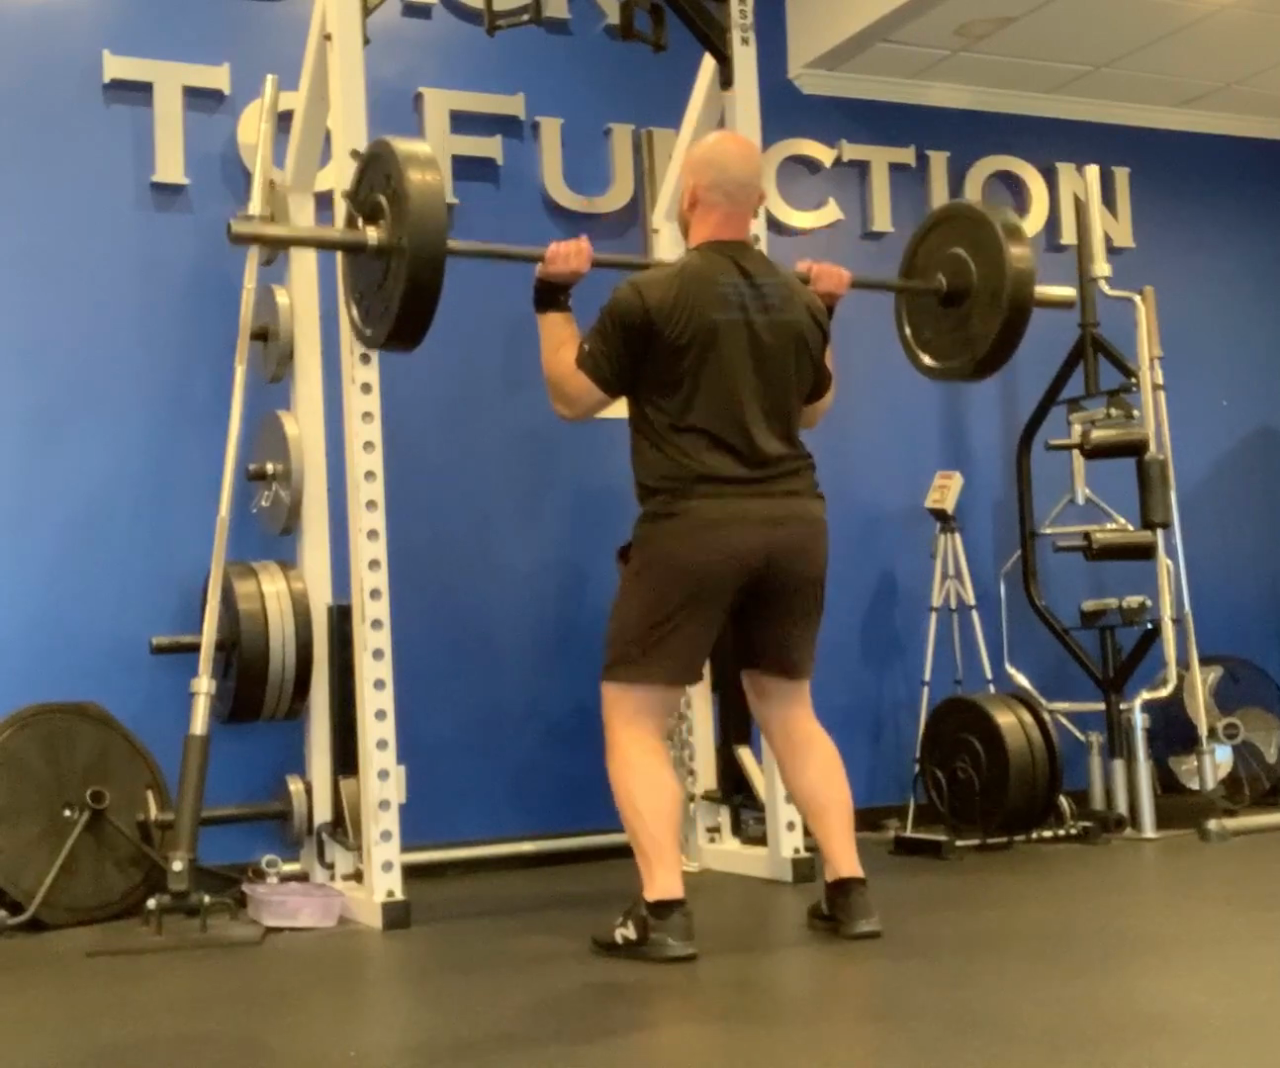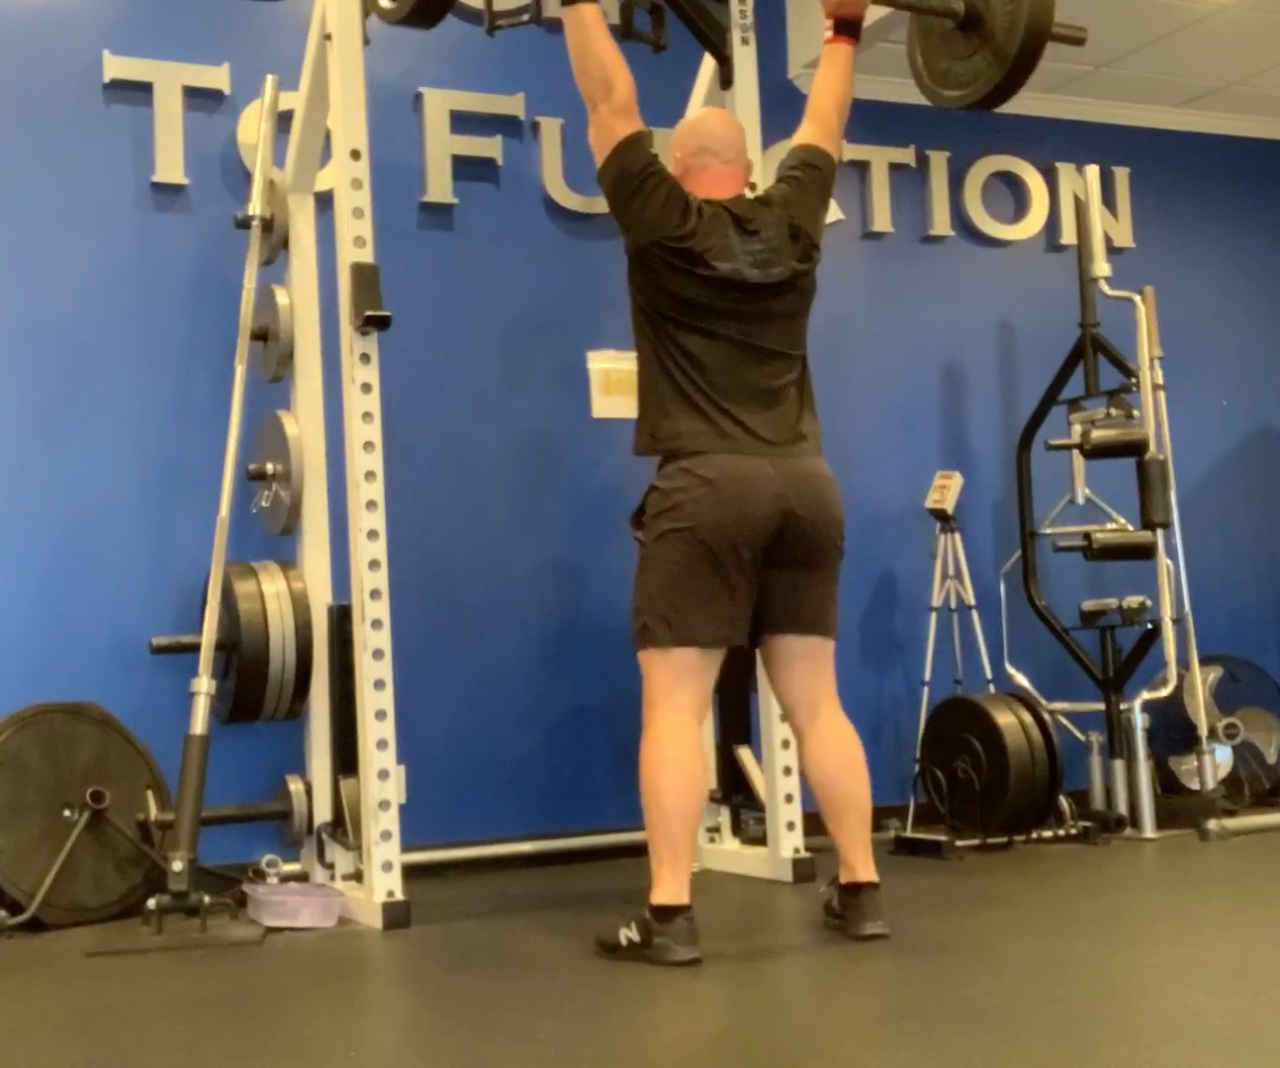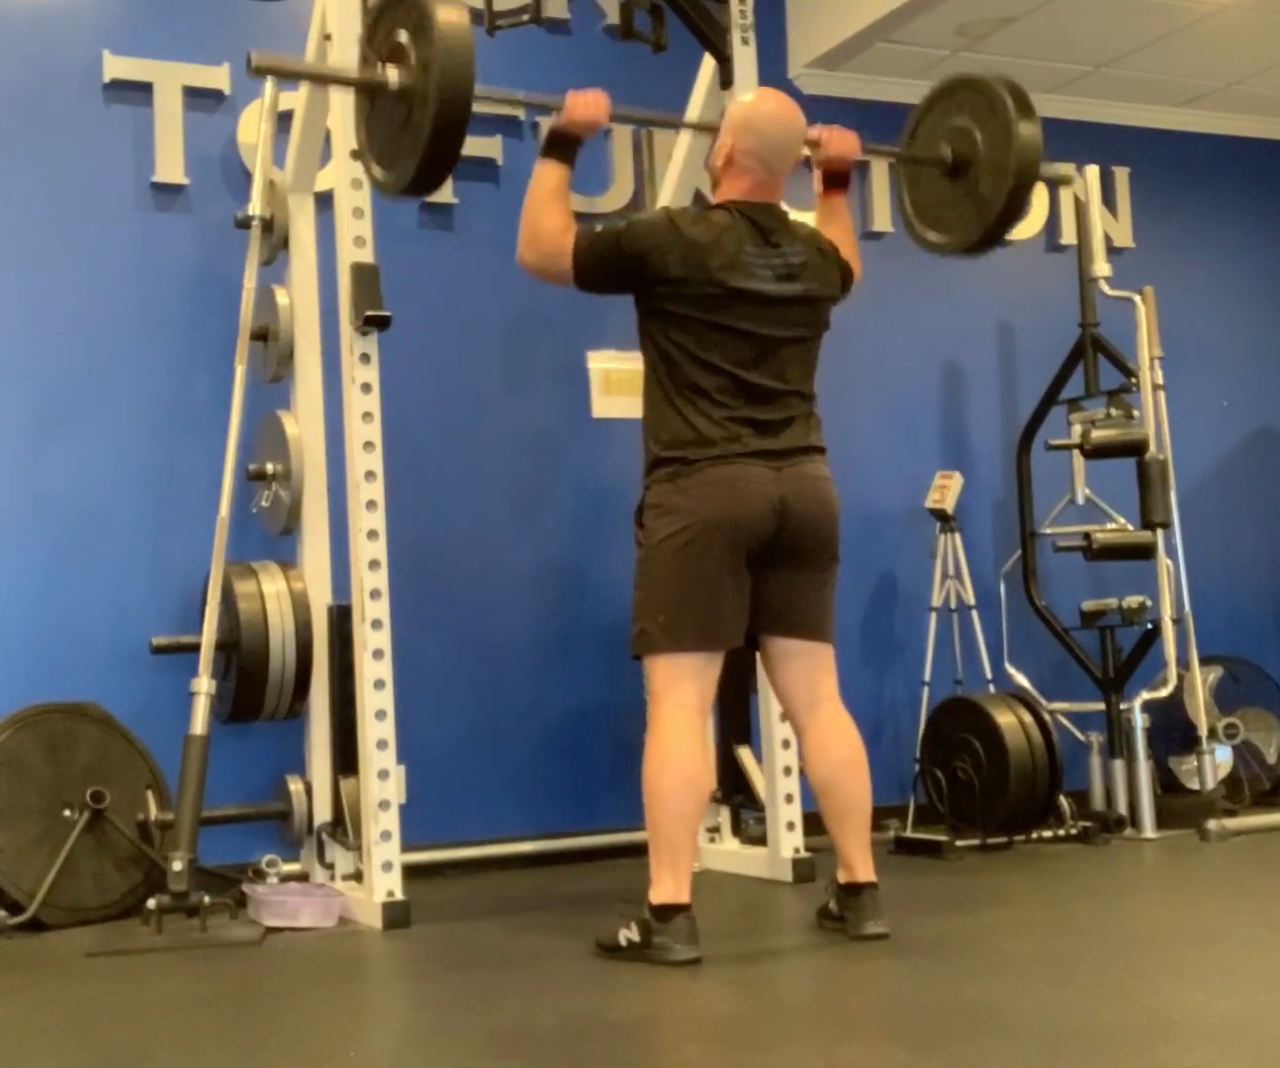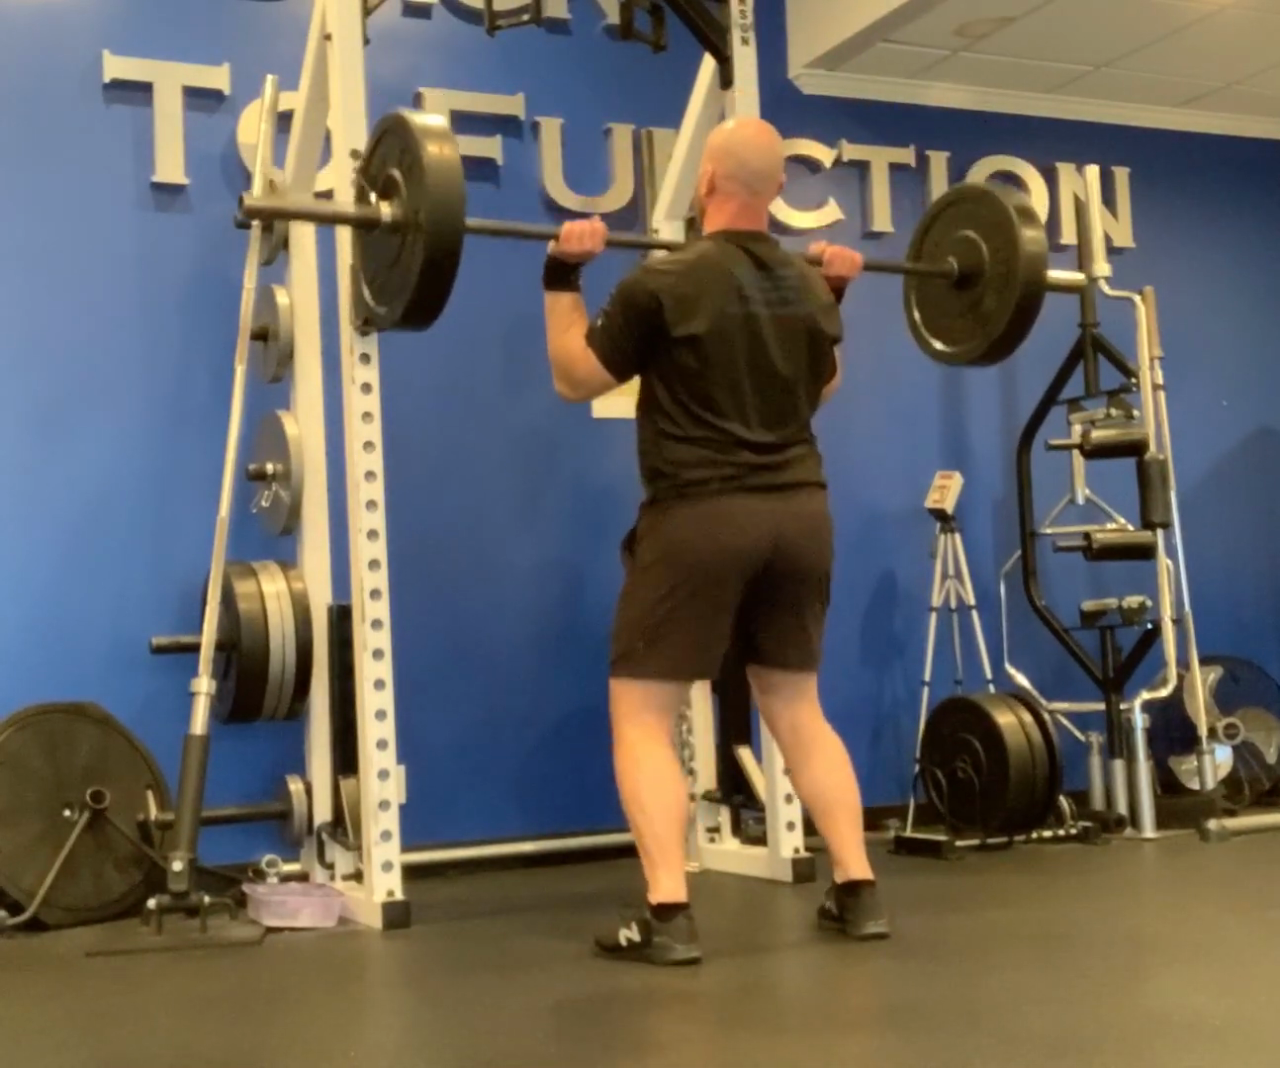
dt=1s
person 1, frame 1
left shoulder: (653, 295)
right shoulder: (797, 299)
left elbow: (572, 397)
left wrist: (553, 298)
left hip: (695, 529)
right hip: (795, 525)
left knee: (633, 722)
right knee: (790, 716)
left ankle: (663, 910)
right ankle: (849, 888)
person 1, frame 2
left shoulder: (663, 223)
right shoulder: (793, 222)
left elbow: (611, 103)
right elbow: (824, 122)
left hip: (707, 489)
right hip: (804, 486)
left knee: (673, 708)
right knee: (816, 703)
left ankle: (669, 914)
right ankle: (861, 891)
person 1, frame 3
left shoulder: (671, 240)
right shoulder: (813, 257)
left elbow: (540, 248)
left wrist: (563, 142)
right wrist: (841, 178)
left hip: (704, 491)
right hip: (804, 487)
left knee: (679, 703)
right knee: (817, 699)
left ankle: (669, 914)
right ankle: (861, 891)
person 1, frame 4
left shoulder: (665, 282)
right shoulder: (810, 288)
left elbow: (575, 376)
left wrist: (562, 274)
left hip: (700, 520)
right hip: (800, 515)
left knee: (641, 720)
right knee: (799, 715)
left ankle: (667, 912)
right ankle: (857, 888)
